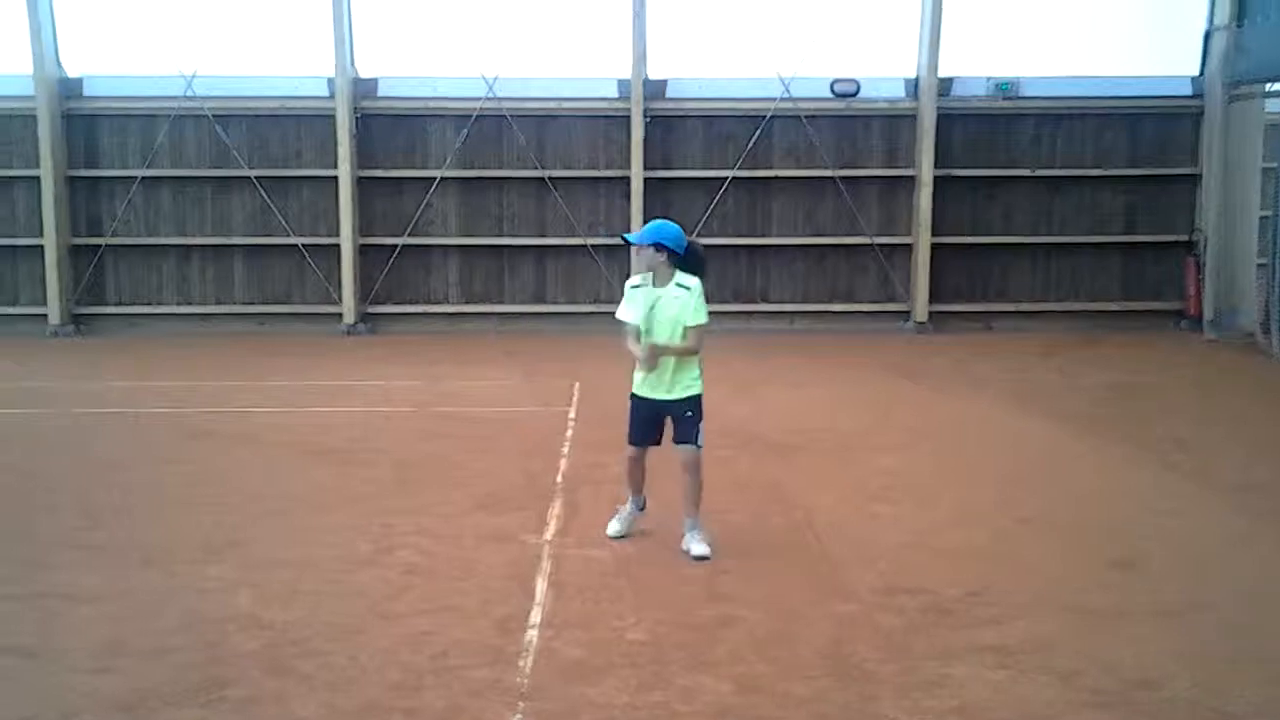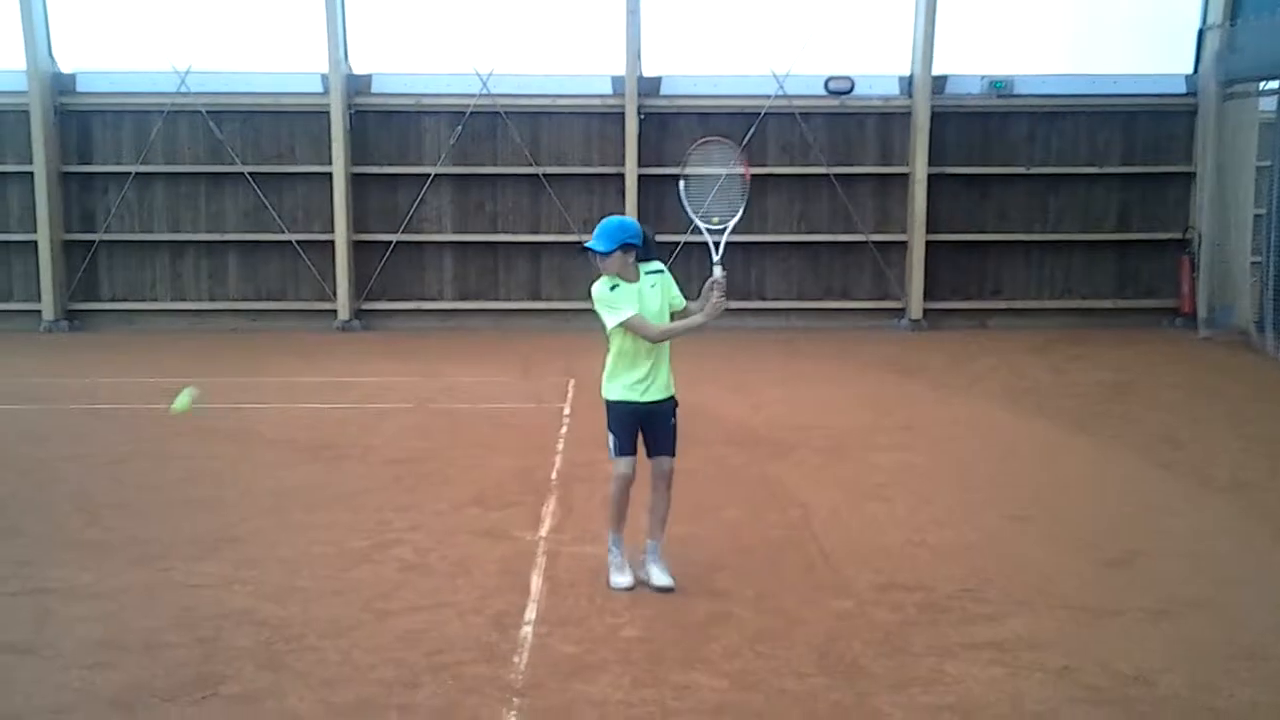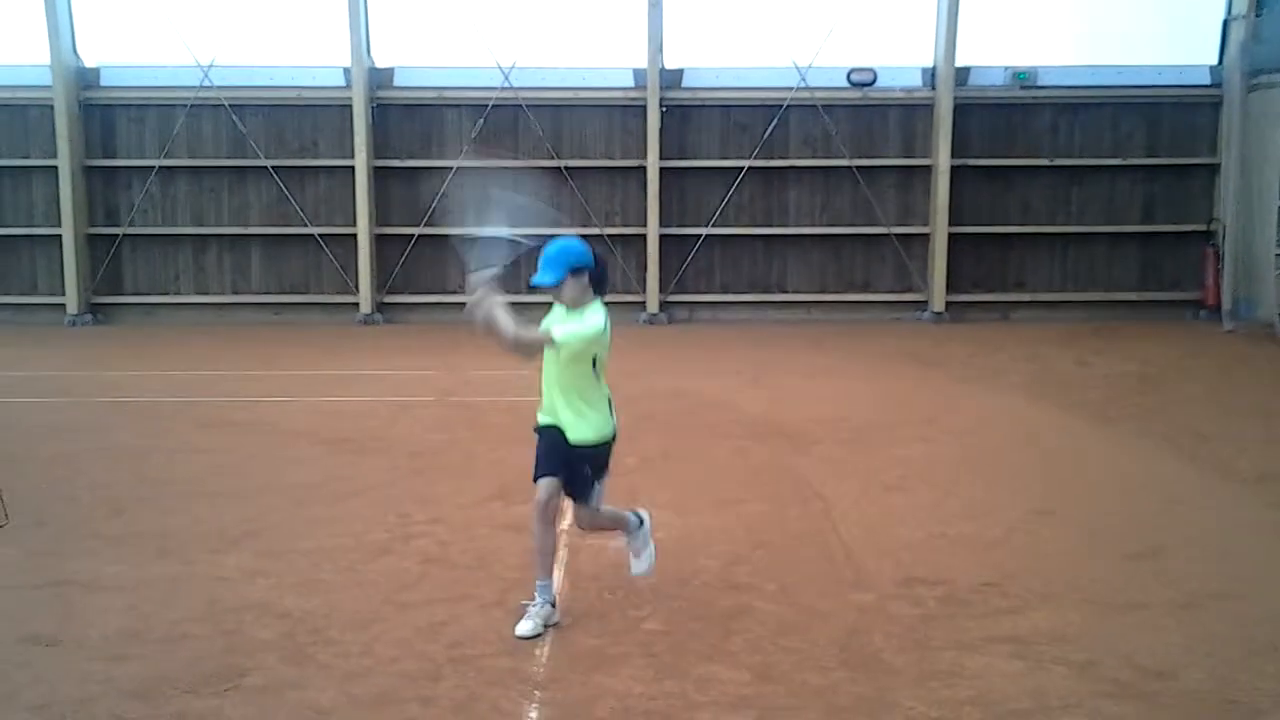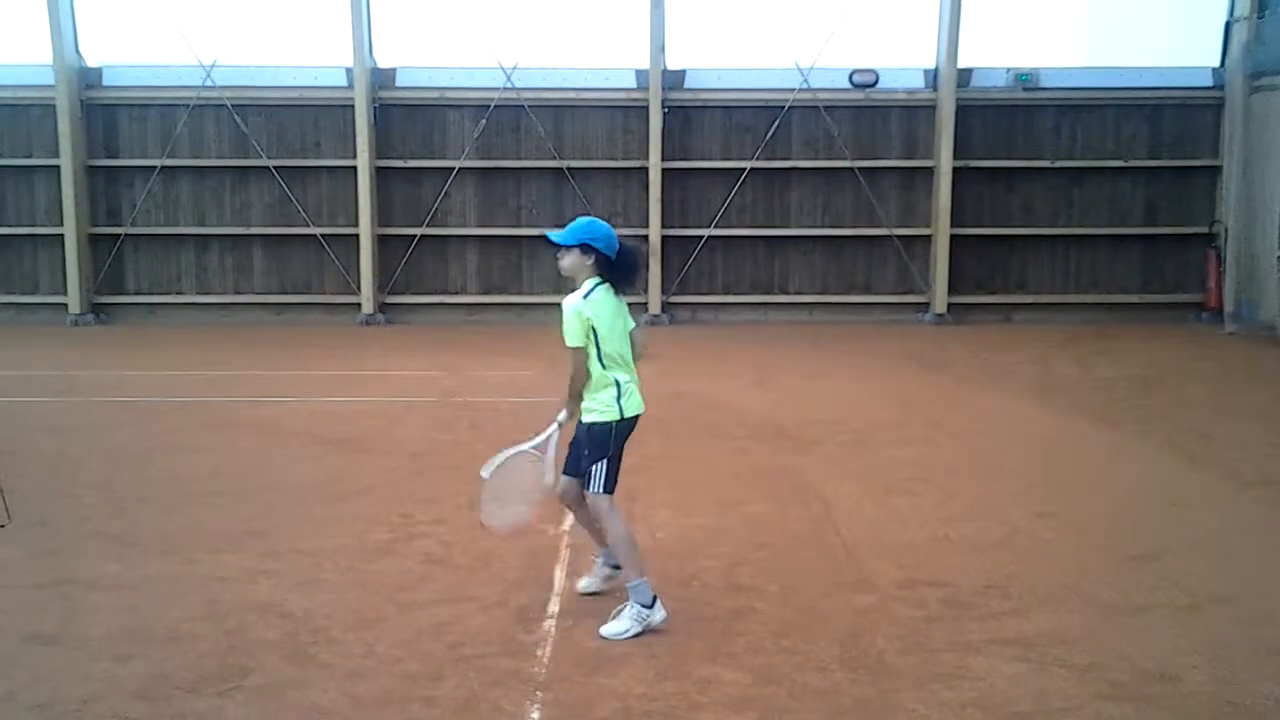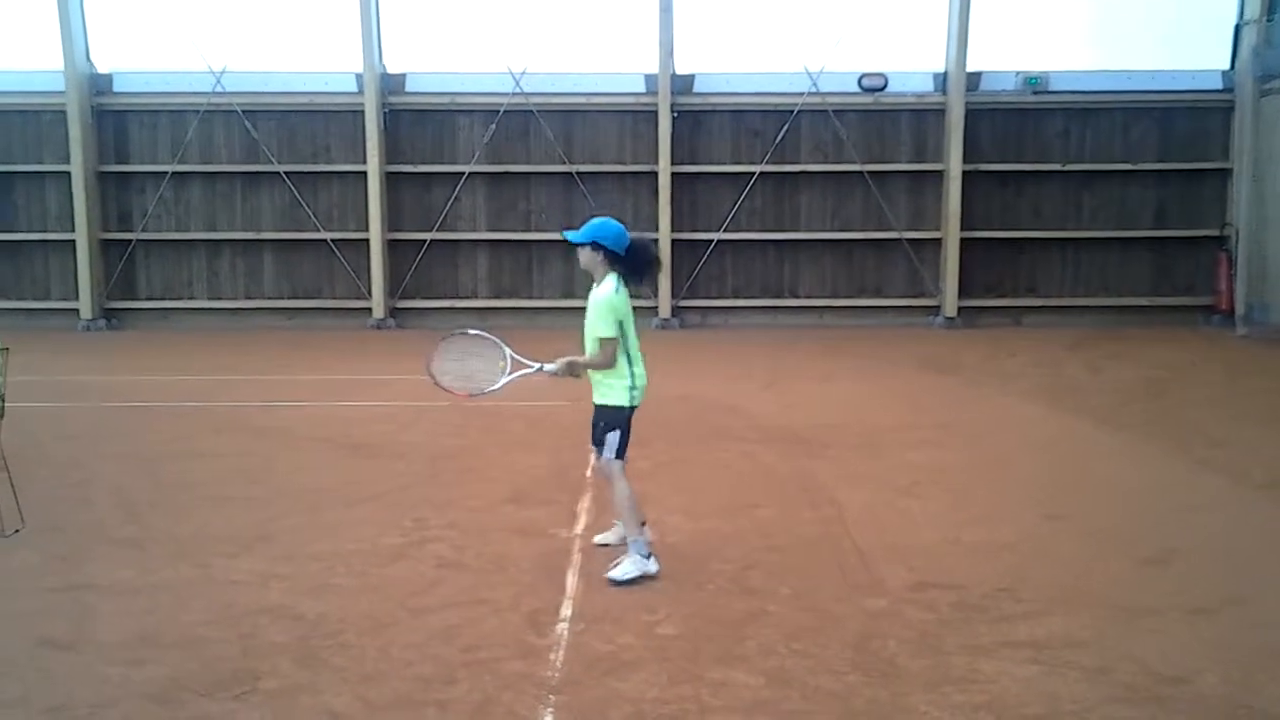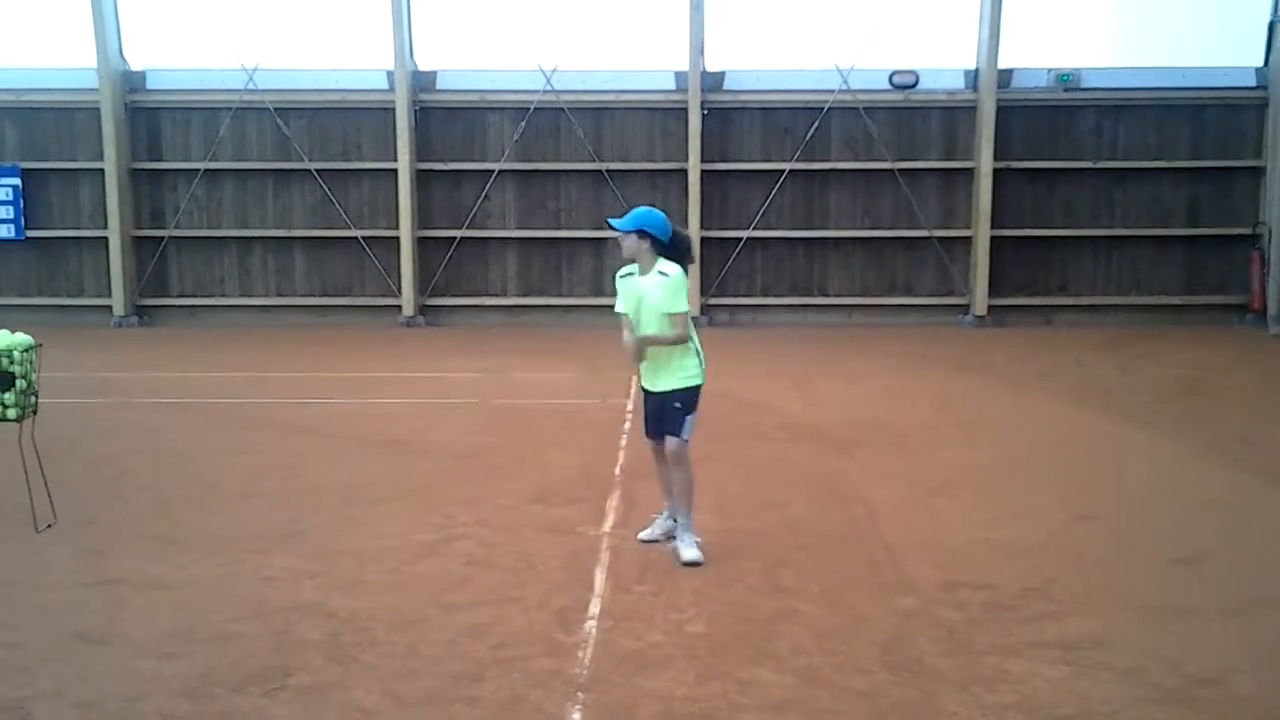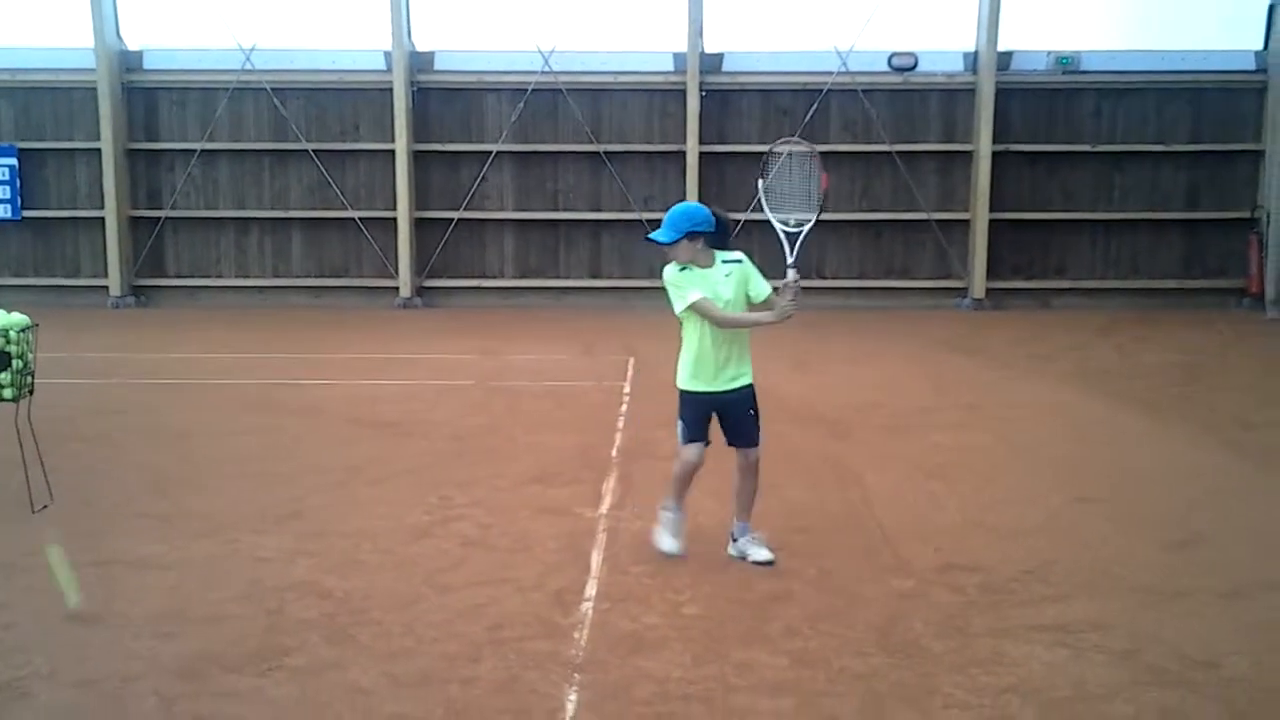
dt=0.7s
person 1, frame 1
left shoulder: (690, 288)
right shoulder: (635, 287)
left elbow: (695, 345)
right elbow: (631, 337)
left wrist: (662, 348)
right wrist: (641, 355)
left hip: (683, 390)
right hip: (645, 388)
left knee: (690, 457)
right knee: (635, 454)
left ankle: (692, 531)
right ankle: (634, 506)
person 1, frame 2
left shoulder: (657, 273)
right shoulder: (602, 291)
left elbow: (683, 315)
right elbow: (651, 334)
left wrist: (707, 297)
right wrist: (703, 317)
left hip: (660, 393)
right hip: (622, 394)
left knee: (663, 470)
right knee: (624, 472)
left ankle: (653, 558)
right ankle: (616, 550)
person 1, frame 3
left shoulder: (592, 323)
right shoulder: (562, 309)
left elbow: (524, 340)
right elbow: (522, 343)
left wrist: (496, 307)
right wrist: (494, 308)
left hip: (590, 430)
right hip: (554, 423)
left knee: (586, 519)
right knee: (543, 504)
left ankle: (634, 524)
right ankle: (544, 601)
person 1, frame 4
left shoulder: (576, 304)
right shoulder: (610, 296)
left elbow: (580, 374)
right elbow: (637, 349)
left wrist: (571, 405)
left hip: (607, 413)
right hip: (600, 411)
left knee: (600, 502)
right knee: (569, 491)
left ankle: (643, 604)
right ankle: (612, 560)
person 1, frame 5
left shoulder: (604, 296)
right shoulder: (612, 287)
left elbow: (607, 358)
left wrist: (573, 363)
right wrist: (580, 363)
left hip: (618, 393)
right hip: (610, 390)
left knee: (611, 468)
right knee: (604, 461)
left ankle: (640, 554)
right ankle: (631, 525)
person 1, frame 6
left shoulder: (671, 274)
right shoulder: (625, 278)
left elbow: (684, 331)
right elbow: (627, 325)
left wrist: (646, 340)
right wrist: (631, 344)
left hip: (683, 378)
right hip: (652, 379)
left knee: (674, 450)
right knee: (658, 450)
left ankle: (686, 533)
right ankle: (672, 516)
person 1, frame 7
left shoulder: (738, 263)
right shoulder: (674, 275)
left elbow: (769, 306)
right elbow: (716, 317)
left wrist: (785, 301)
right wrist: (769, 317)
left hip: (738, 380)
right hip: (696, 383)
left knee: (749, 459)
right knee: (691, 457)
left ankle: (742, 535)
right ankle: (671, 514)
